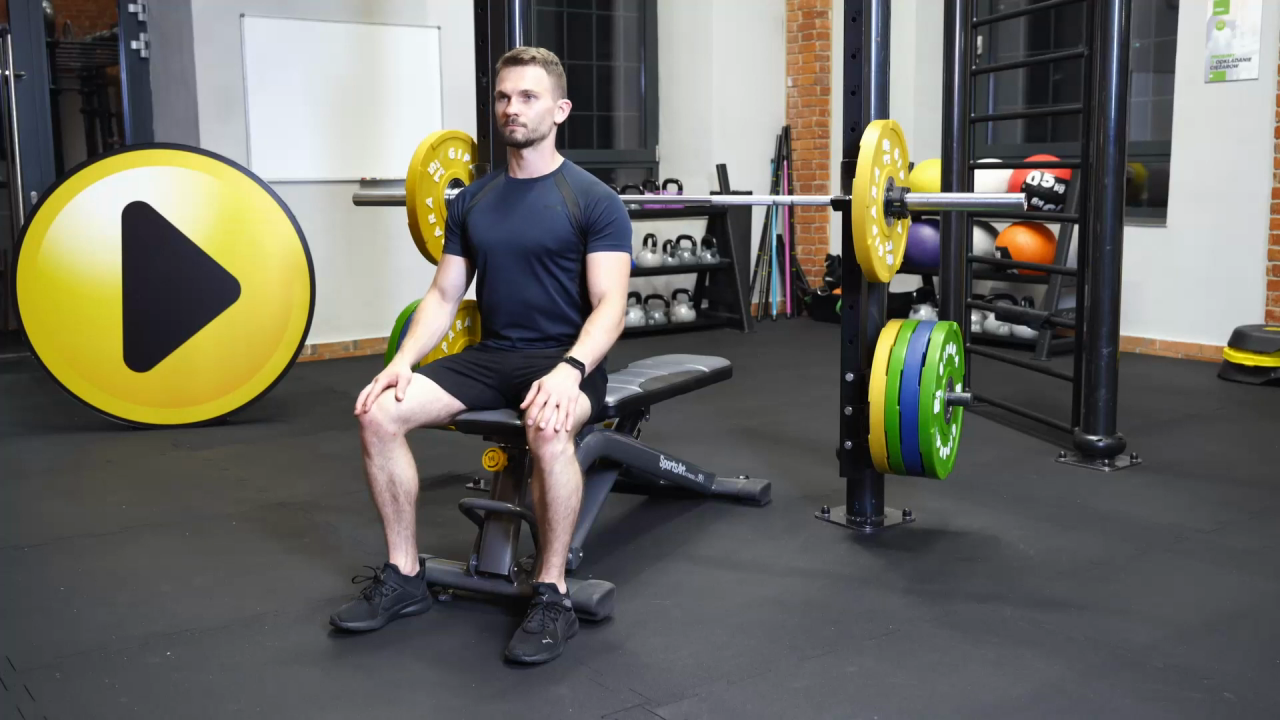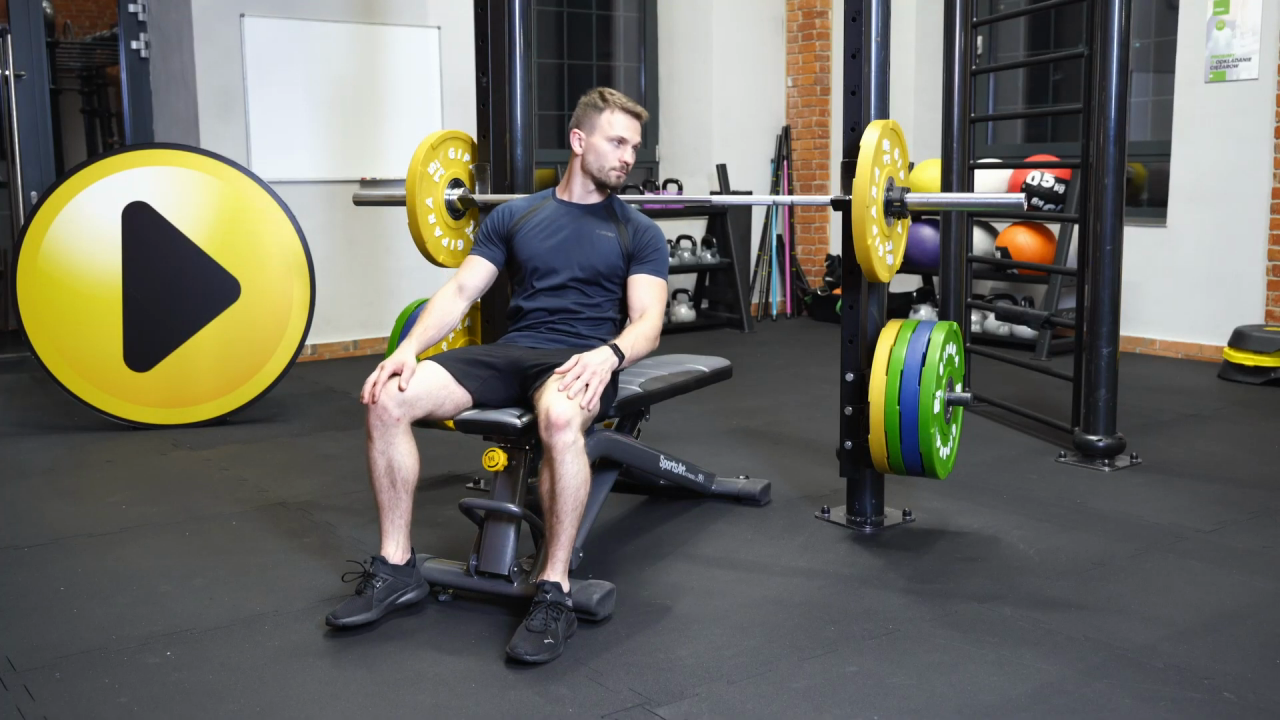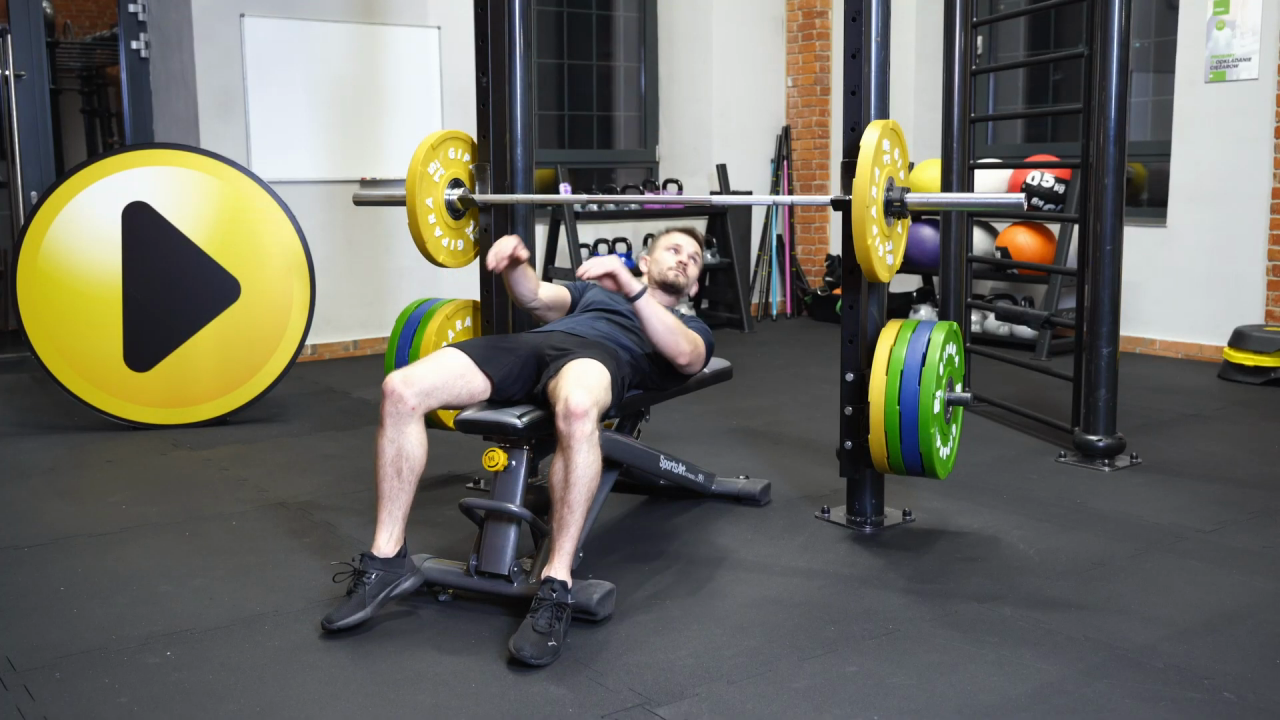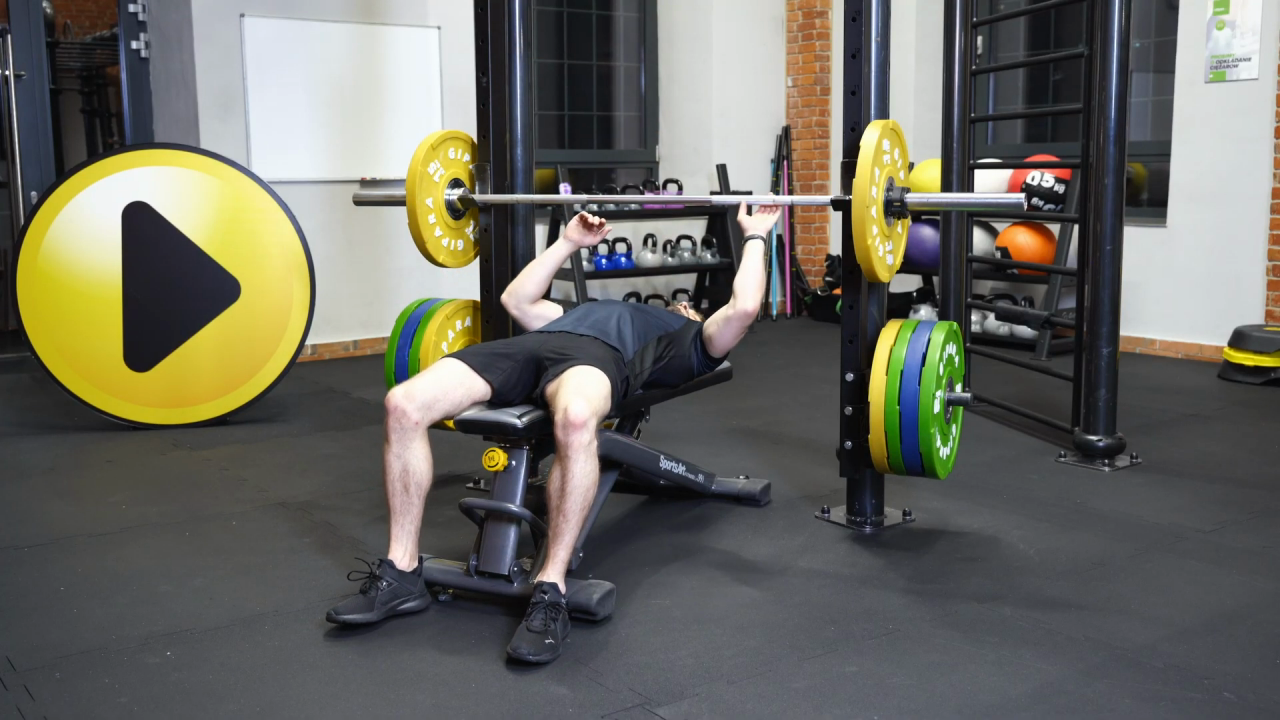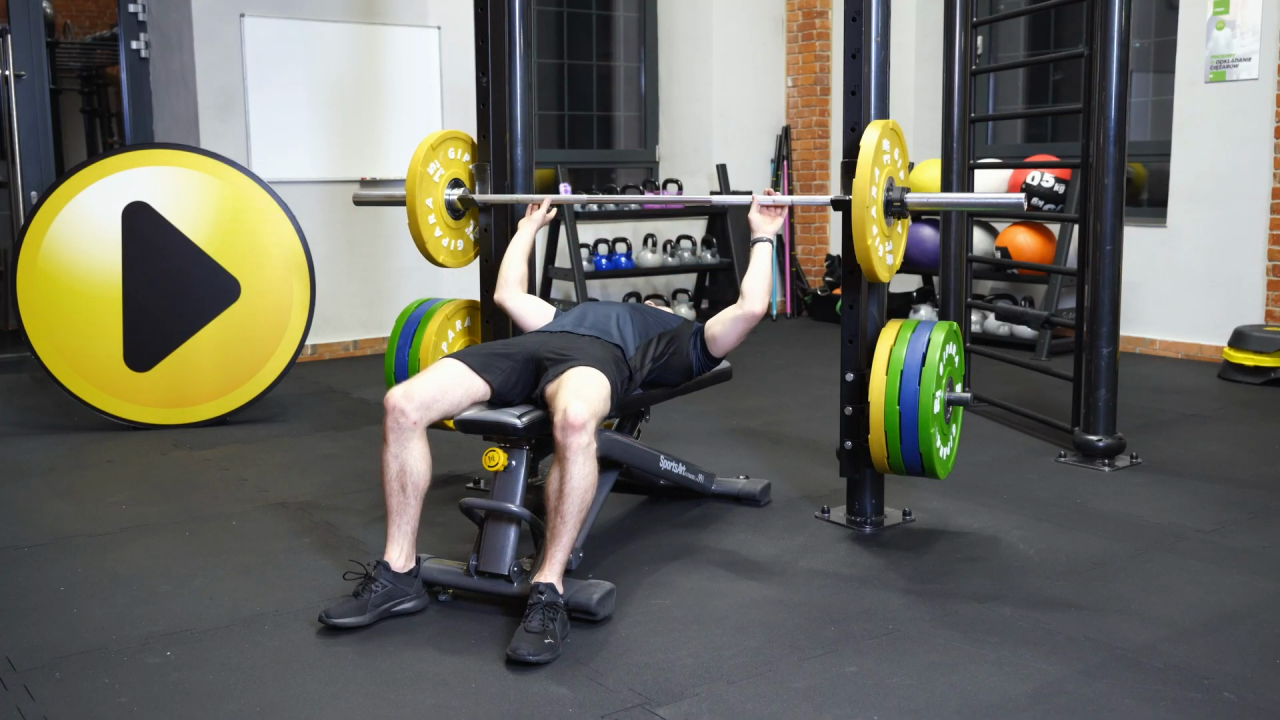
dt=1s
person 1, frame 1
left shoulder: (594, 200)
right shoulder: (472, 200)
left elbow: (610, 305)
right elbow: (444, 295)
left wrist: (570, 369)
right wrist: (403, 360)
left hip: (565, 361)
right hip: (490, 356)
left knee: (548, 431)
right knee: (380, 413)
left ankle: (552, 594)
right ankle: (404, 576)
person 1, frame 2
left shoulder: (639, 233)
right shoulder: (513, 216)
left elbow: (648, 323)
right elbow: (461, 290)
left wrist: (609, 353)
right wrist: (408, 348)
left hip: (580, 361)
right hip: (510, 353)
left knee: (560, 419)
right knee: (387, 401)
left ankle: (555, 593)
right ankle: (397, 566)
person 1, frame 3
left shoulder: (691, 330)
right shoulder: (591, 289)
left elbow: (683, 356)
right elbow: (536, 296)
left wrist: (631, 289)
right wrist: (515, 265)
right hip: (536, 344)
left knee: (576, 408)
right knee: (400, 391)
left ankle: (555, 590)
right ankle: (388, 560)
person 1, frame 4
left shoulder: (689, 343)
right shoulder: (589, 309)
left elbow: (743, 308)
right elbow: (518, 300)
left wrist: (754, 236)
right wrist: (568, 242)
left hip: (597, 354)
right hip: (532, 345)
left knee: (575, 422)
right knee: (403, 405)
left ankle: (551, 590)
right ankle: (401, 572)
person 1, frame 5
left shoulder: (685, 342)
right shoulder: (576, 313)
left elbow: (749, 309)
right elbow: (509, 295)
left wrist: (763, 237)
right wrist: (529, 228)
left hip: (597, 355)
right hip: (533, 346)
left knee: (574, 423)
right knee: (402, 405)
left ankle: (548, 592)
right ankle: (399, 574)
